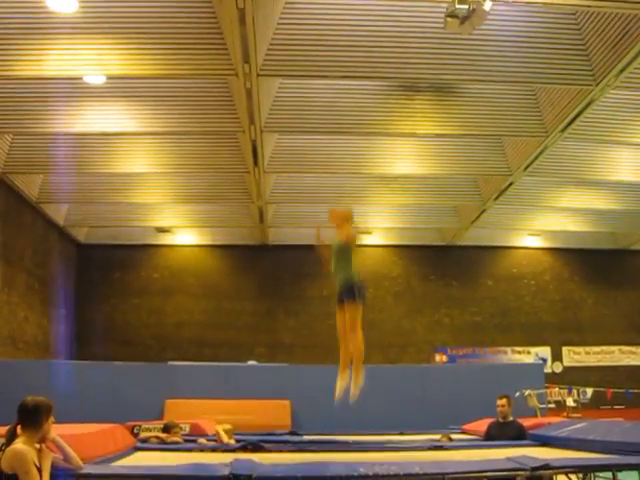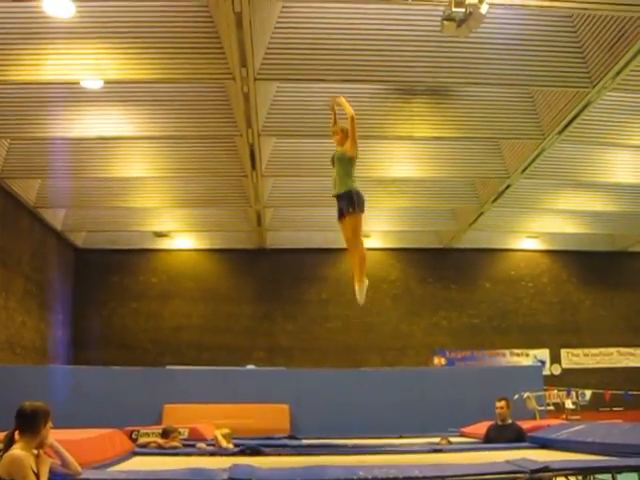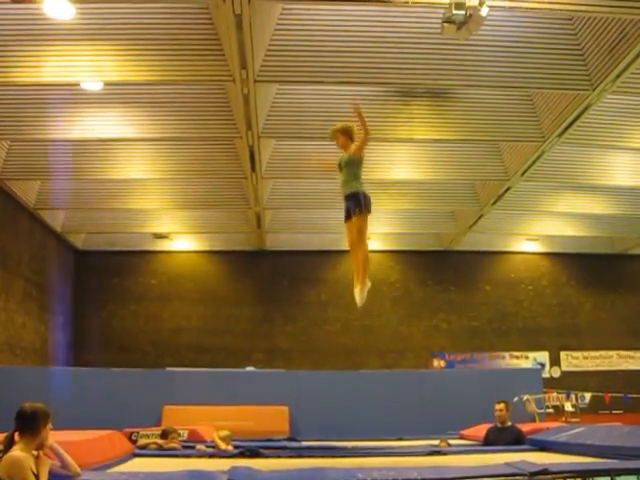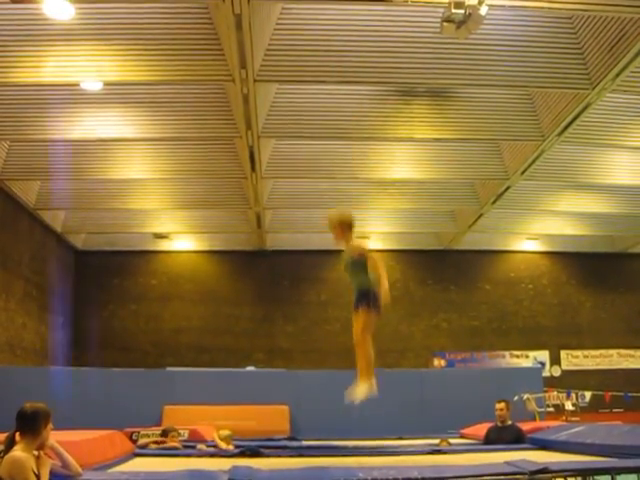
dt=0.3s
person 1, frame 1
left shoulder: (348, 233)
right shoulder: (340, 237)
right elbow: (327, 256)
right wrist: (319, 240)
left hip: (351, 287)
right hip: (342, 287)
left knee: (353, 330)
right knee: (342, 335)
left ankle: (357, 374)
right ankle: (344, 374)
person 1, frame 2
left shoulder: (351, 147)
right shoulder: (339, 151)
left elbow: (352, 118)
right elbow: (334, 128)
left wrist: (343, 102)
right wrist: (333, 110)
left hip: (351, 196)
right hip: (342, 199)
left knee: (356, 241)
right knee: (351, 244)
left ankle: (361, 280)
right ankle: (358, 281)
person 1, frame 3
left shoulder: (355, 150)
right shoulder: (346, 156)
left elbow: (366, 134)
right elbow: (340, 165)
left wrist: (359, 114)
left hip: (358, 198)
right hip: (349, 201)
left knee: (360, 243)
right knee: (354, 246)
left ankle: (363, 282)
right ankle: (359, 283)
person 1, frame 4
left shoulder: (357, 247)
right shoulder: (347, 249)
left elbow: (377, 263)
left wrist: (384, 284)
left hip: (369, 294)
right hip: (360, 295)
left knee: (363, 338)
right knee: (359, 341)
left ankle: (368, 381)
right ankle: (362, 382)
